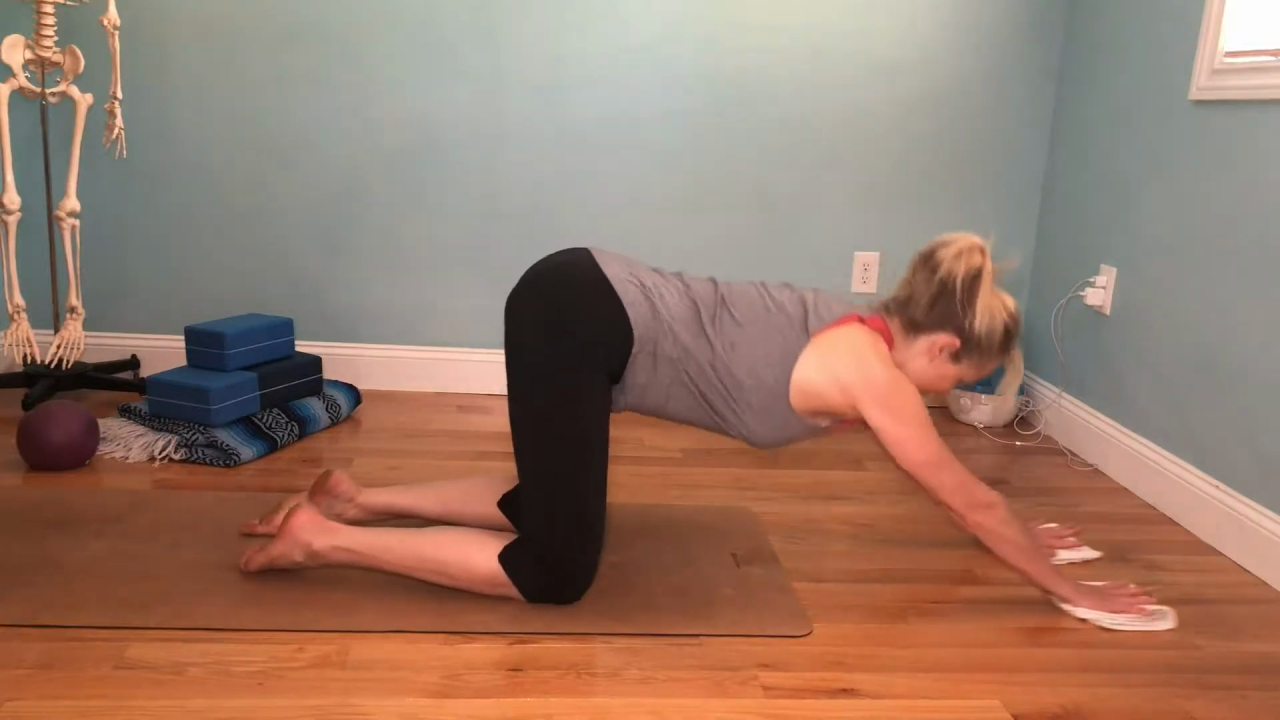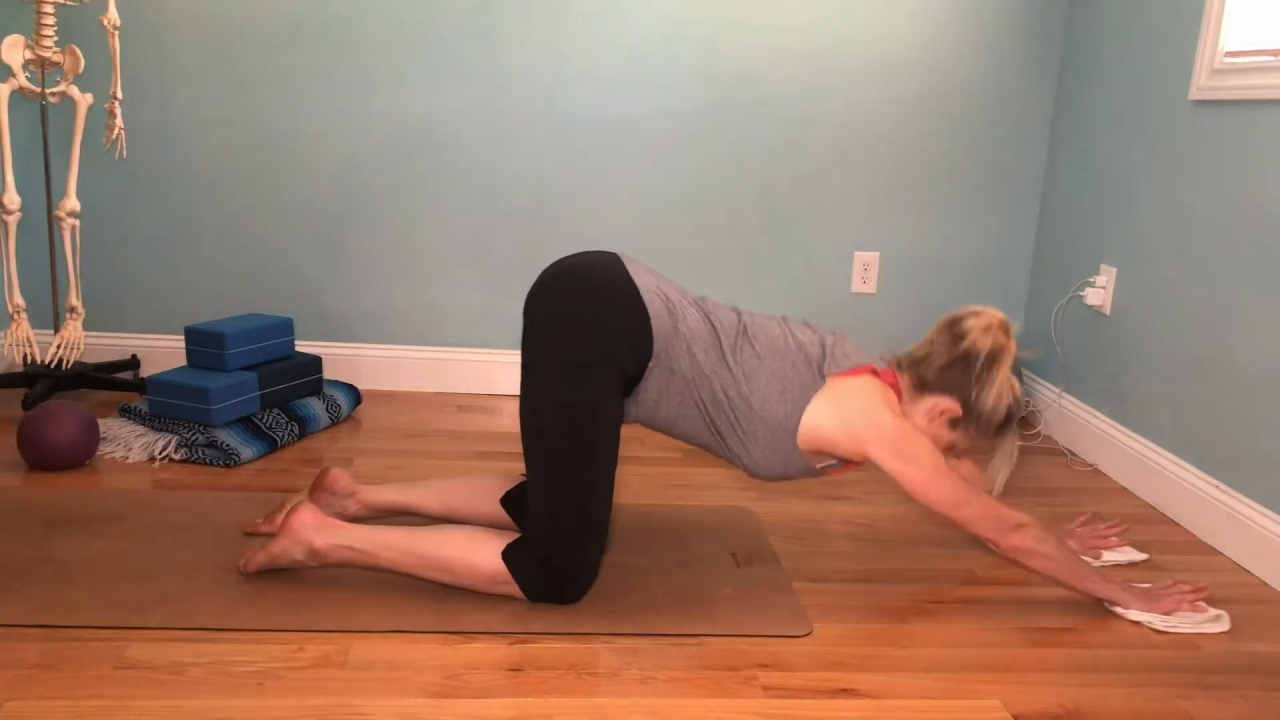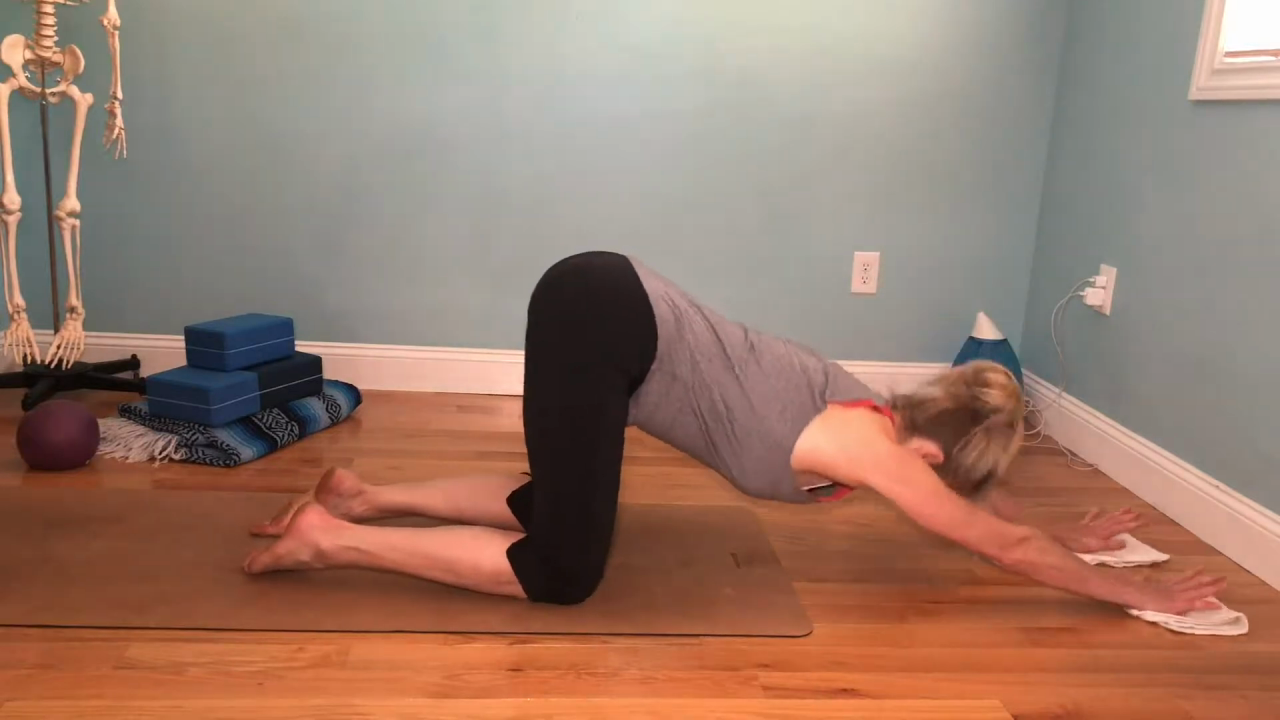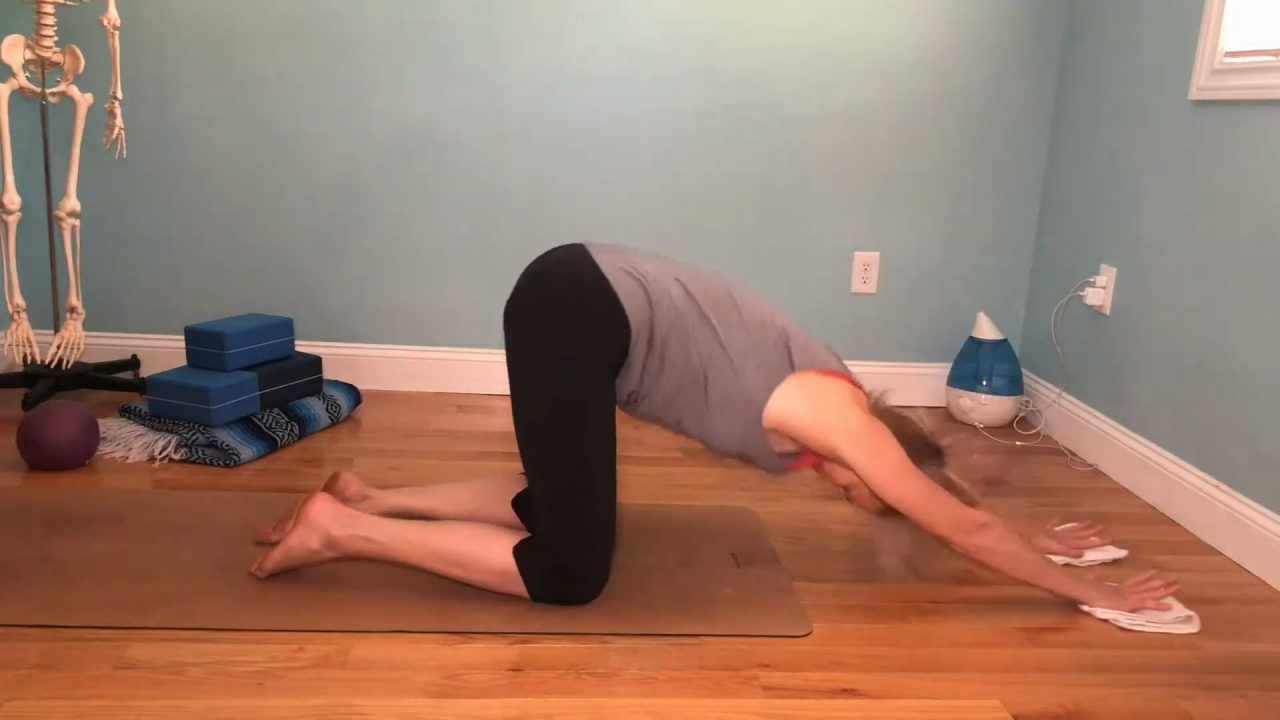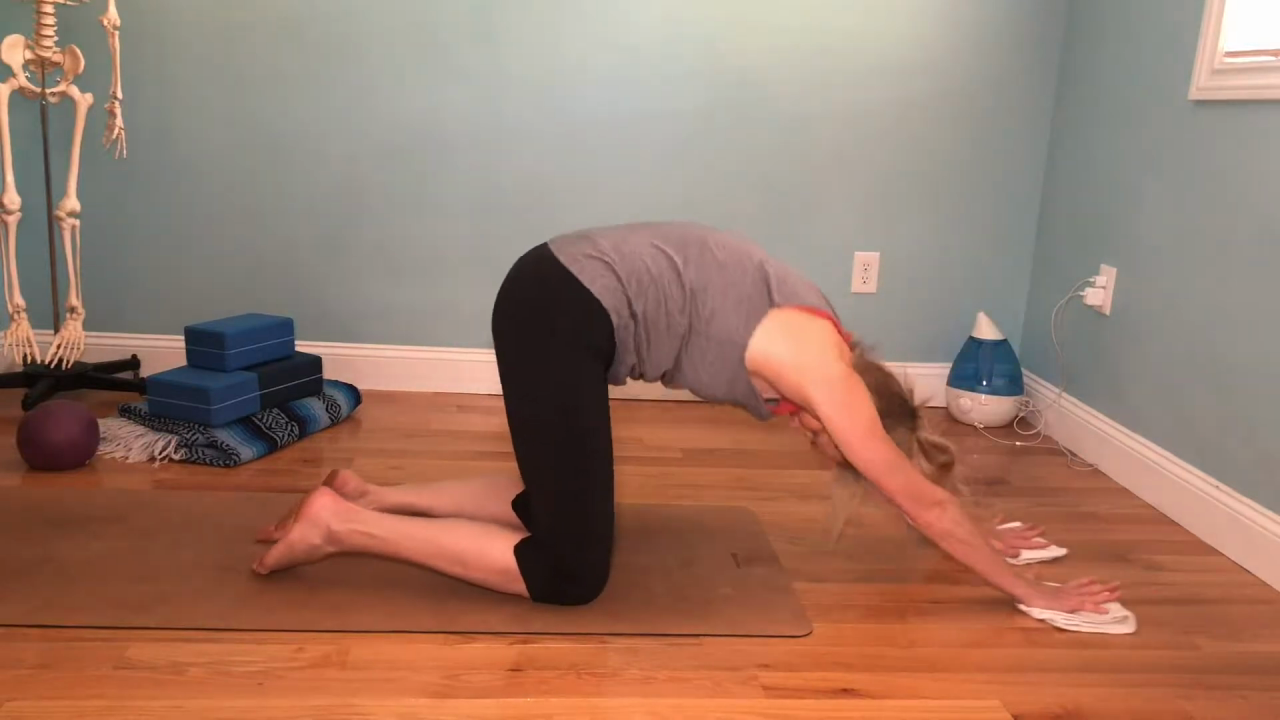
dt=0.2s
person 1, frame 1
left shoulder: (867, 332)
right shoulder: (871, 369)
left elbow: (952, 487)
right elbow: (969, 496)
left wrist: (1018, 542)
right wrist: (1067, 590)
left hip: (576, 297)
right hip: (580, 324)
left knee: (553, 510)
right knee: (558, 572)
left ankle: (358, 497)
right ankle: (327, 541)
person 1, frame 2
left shoulder: (876, 377)
right shoulder: (878, 419)
left elbow: (983, 512)
right elbow: (998, 523)
left wrist: (1060, 541)
right wrist: (1123, 595)
left hip: (593, 299)
right hip: (597, 325)
left knee: (552, 506)
right knee: (557, 569)
left ankle: (358, 494)
right ankle: (327, 537)
person 1, frame 3
left shoulder: (874, 411)
right shoulder: (869, 449)
left elbow: (996, 525)
right elbow: (1003, 542)
left wrist: (1071, 537)
right wrist: (1142, 595)
left hip: (595, 299)
right hip: (601, 323)
left knee: (557, 503)
right knee: (562, 569)
left ankle: (363, 495)
right ankle: (333, 538)
person 1, frame 4
left shoulder: (836, 399)
right shoulder: (843, 421)
left elbow: (959, 511)
right elbow: (964, 525)
left wrist: (1035, 539)
right wrist: (1092, 593)
left hip: (575, 294)
right hip: (577, 318)
left knee: (558, 507)
right knee: (569, 571)
left ankle: (369, 498)
right ankle: (345, 529)
person 1, frame 5
left shoulder: (822, 348)
right shoulder: (823, 366)
left elbow: (916, 490)
right elbow: (920, 497)
left wrist: (985, 537)
right wrist: (1030, 590)
left hip: (555, 292)
right hip: (562, 316)
left knee: (560, 503)
right knee: (570, 571)
left ankle: (371, 495)
right ankle: (344, 524)
